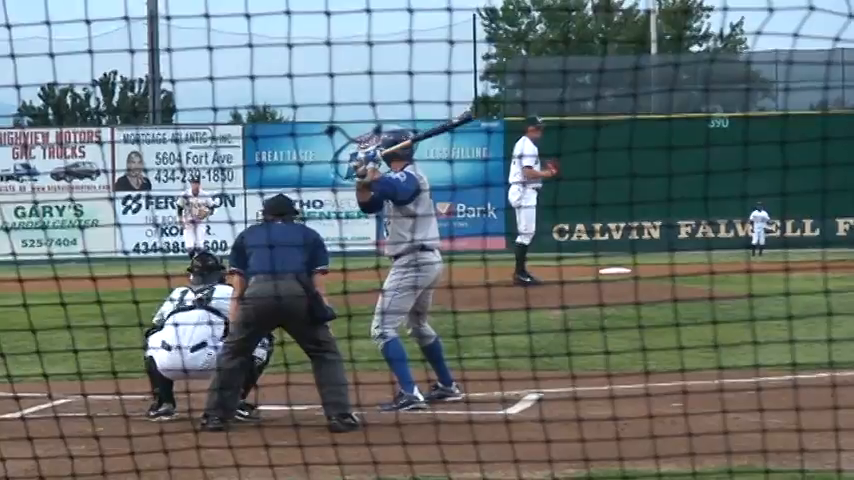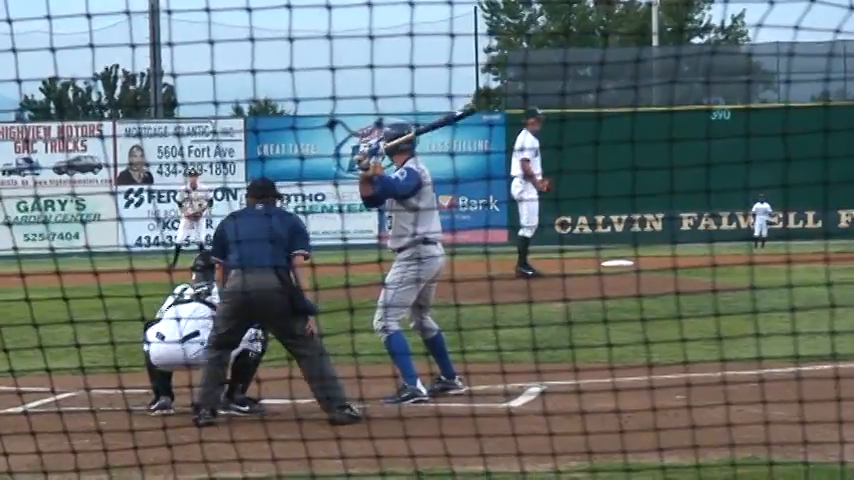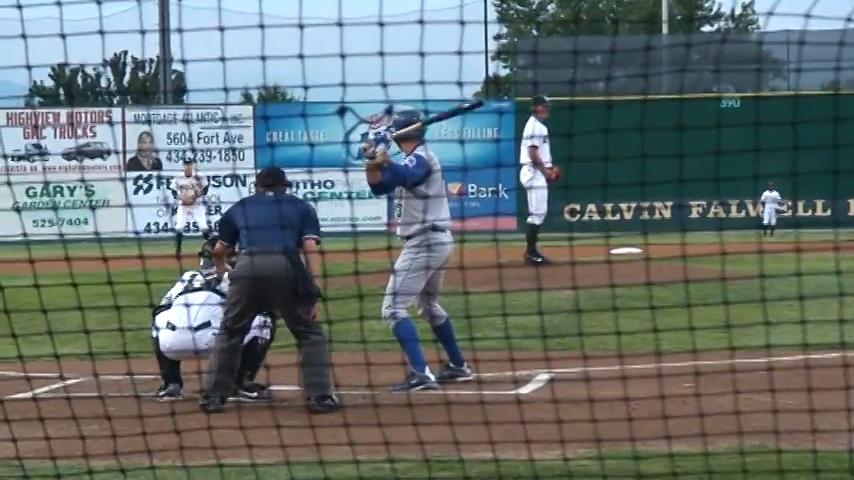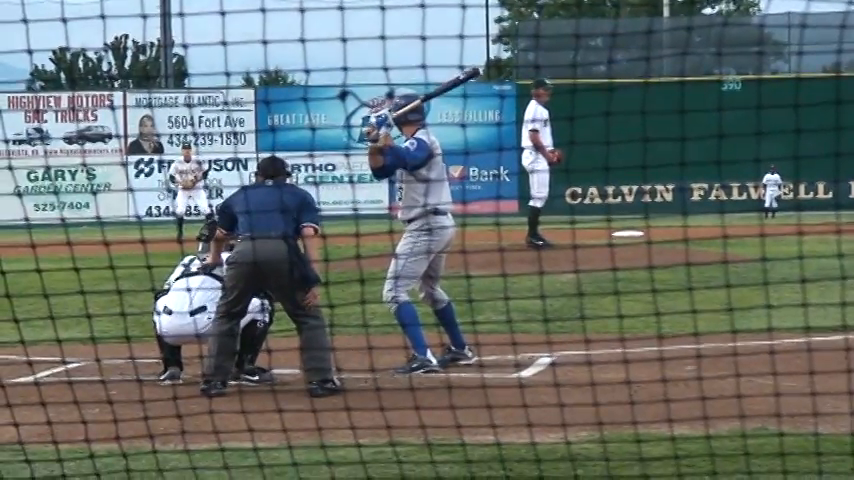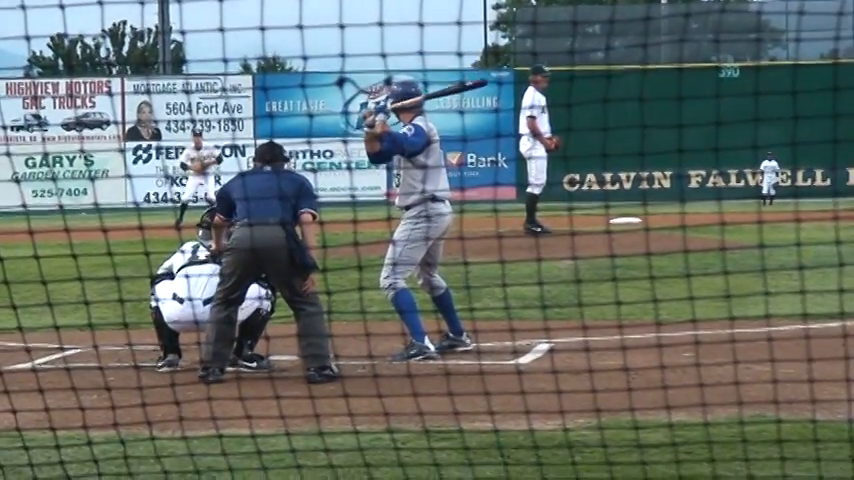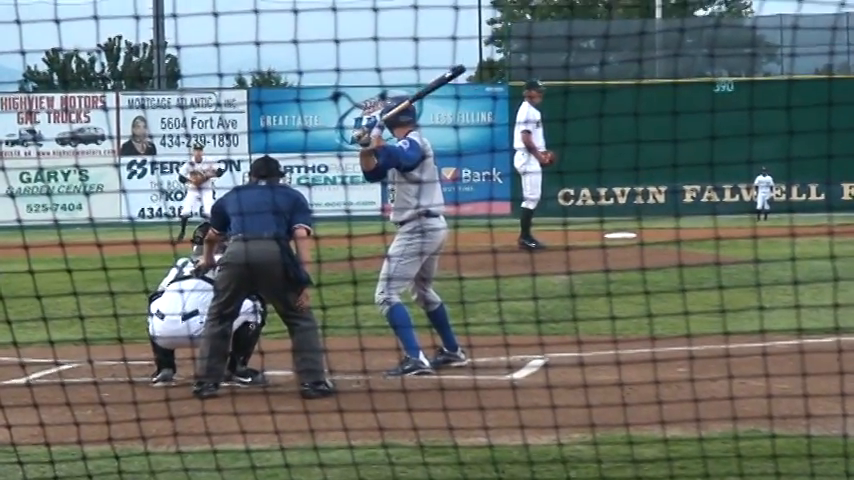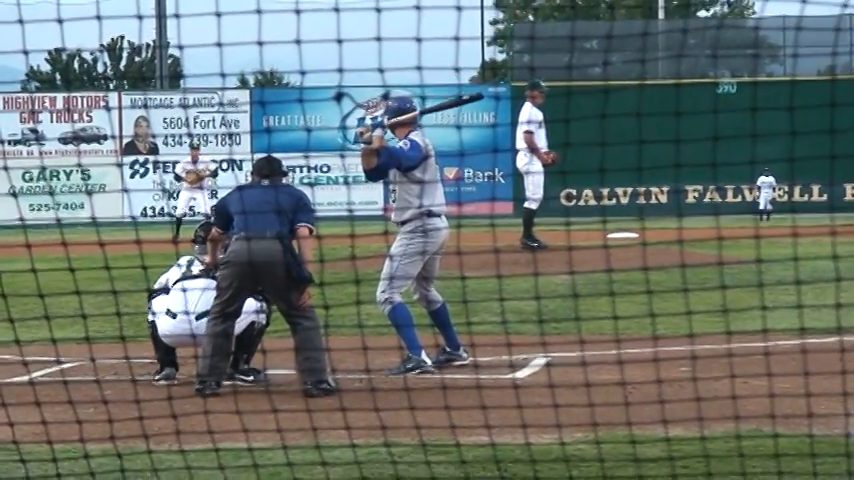
dt=0.4s
person 1, frame 1
left shoulder: (410, 177)
right shoulder: (400, 179)
left elbow: (389, 189)
right elbow: (368, 205)
left wrist: (372, 167)
right wrist: (362, 179)
left hip: (412, 263)
right hip: (425, 261)
left knee: (382, 328)
right knee: (419, 325)
left ankle: (409, 394)
right ankle: (448, 386)
person 1, frame 2
left shoulder: (411, 171)
right shoulder: (405, 173)
left elbow: (390, 189)
right elbow: (371, 199)
left wrist: (374, 163)
right wrist: (365, 173)
left hip: (415, 256)
right hip: (428, 254)
left knee: (385, 321)
right knee: (421, 318)
left ankle: (413, 387)
right ankle: (450, 379)
person 1, frame 3
left shoulder: (421, 158)
right shoulder: (414, 160)
left elbow: (401, 177)
right elbow: (379, 186)
left wrist: (382, 152)
right wrist: (372, 160)
left hip: (424, 243)
right hip: (437, 241)
left knee: (393, 308)
right knee: (429, 305)
left ankle: (421, 374)
right ankle: (459, 366)
person 1, frame 4
left shoulder: (422, 141)
right shoulder: (413, 144)
left elbow: (402, 160)
right elbow: (380, 170)
left wrist: (383, 134)
right wrist: (374, 143)
left hip: (425, 227)
right hip: (438, 225)
left knee: (394, 292)
right knee: (430, 288)
left ankle: (423, 357)
right ankle: (460, 349)
person 1, frame 5
left shoulder: (420, 128)
right shoulder: (410, 131)
left elbow: (399, 145)
right elbow: (377, 155)
left wrist: (381, 122)
right wrist: (370, 129)
left hip: (423, 214)
right hip: (435, 212)
left knee: (391, 279)
right knee: (429, 275)
left ankle: (420, 344)
right ankle: (458, 336)
person 1, frame 6
left shoulder: (413, 143)
right shoulder: (405, 146)
left elbow: (393, 158)
right elbow: (372, 173)
left wrist: (375, 136)
right wrist: (365, 146)
left hip: (417, 228)
right hip: (430, 227)
left knee: (386, 294)
right knee: (423, 290)
left ankle: (415, 358)
right ankle: (453, 350)
person 1, frame 7
left shoulder: (415, 143)
right shoulder: (406, 146)
left elbow: (392, 160)
right elbow: (372, 172)
left wrist: (378, 137)
right wrist: (367, 145)
left hip: (419, 229)
right hip: (431, 227)
left knee: (387, 293)
right knee: (425, 290)
left ankle: (417, 357)
right ankle: (455, 350)
person 2, frame 1
left shoulder: (246, 236)
right shoulder: (310, 235)
left elbow: (238, 288)
right elbow: (317, 285)
left wrist: (234, 329)
right wrist: (323, 316)
left hip: (257, 294)
right hip: (298, 294)
left knee: (232, 353)
right knee: (326, 353)
left ankle: (215, 415)
right ankle: (340, 415)
person 2, frame 2
left shoulder: (229, 222)
right shoulder: (290, 220)
left elbow: (221, 269)
right elbow: (298, 266)
left wrist: (226, 302)
right wrist: (307, 309)
left hip: (237, 289)
right hip: (276, 288)
left knee: (218, 348)
right knee: (309, 348)
left ankle: (205, 410)
right ankle: (338, 408)
person 2, frame 3
left shoulder: (238, 208)
right shoulder: (301, 206)
left elbow: (219, 251)
right elbow: (310, 249)
left wrist: (221, 268)
right wrist: (312, 291)
left hip: (246, 270)
right hip: (286, 269)
left knee: (230, 333)
right knee: (310, 333)
left ankle: (214, 396)
right ankle: (319, 397)
person 2, frame 4
left shoulder: (239, 196)
right shoulder: (300, 195)
left elbow: (220, 235)
right elbow: (309, 235)
left wrist: (214, 258)
right wrist: (312, 280)
left hip: (244, 254)
right hip: (283, 254)
left knee: (226, 316)
right knee: (309, 316)
left ankle: (214, 380)
right ankle: (321, 380)
person 2, frame 5
left shoulder: (236, 182)
right shoulder: (297, 181)
left elbow: (219, 222)
right elbow: (306, 221)
left wrist: (218, 245)
right wrist: (310, 265)
left hip: (241, 239)
right hip: (280, 239)
left knee: (224, 302)
right knee: (307, 302)
left ankle: (211, 367)
right ankle: (319, 367)
person 2, frame 6
left shoulder: (231, 197)
right shoulder: (292, 196)
left elbow: (212, 237)
right elbow: (301, 236)
left wrist: (207, 260)
right wrist: (304, 281)
left hip: (236, 254)
right hip: (274, 254)
left knee: (218, 318)
right knee: (301, 318)
left ankle: (206, 382)
right ankle: (314, 382)
person 2, frame 7
left shoulder: (234, 196)
right shoulder: (295, 195)
left elbow: (215, 236)
right elbow: (303, 235)
left wrist: (212, 258)
right wrist: (305, 280)
left hip: (238, 252)
right hip: (277, 252)
left knee: (220, 316)
right knee: (303, 316)
left ankle: (208, 380)
right ankle: (315, 380)
person 3, frame 1
left shoulder: (523, 144)
right shoulder: (528, 146)
right elbow: (528, 173)
left wrist: (543, 171)
right wrist: (547, 174)
left hip: (522, 191)
right hip: (525, 192)
left knee: (526, 232)
right knee: (526, 232)
left ankle: (521, 271)
right ankle: (519, 273)
person 3, frame 2
left shoulder: (527, 137)
right shoulder: (528, 138)
right elbow: (525, 167)
left wrist: (539, 182)
right wrist: (538, 184)
left hip: (526, 185)
right hip: (526, 185)
left knee: (529, 225)
right knee: (529, 225)
left ankle: (523, 264)
right ankle: (521, 266)
person 3, frame 3
left shoulder: (537, 125)
right shoulder: (535, 125)
right elbow: (533, 154)
left wrist: (548, 169)
right wrist: (546, 171)
left hip: (537, 173)
right hip: (535, 173)
left knee: (538, 213)
right knee: (537, 213)
left ankle: (532, 251)
right ankle: (530, 253)
person 3, frame 4
left shoulder: (540, 108)
right shoulder: (535, 108)
right elbow: (534, 137)
left wrist: (550, 151)
right wrist: (547, 155)
left hip: (539, 156)
right hip: (537, 156)
left knee: (540, 196)
right knee: (539, 196)
left ankle: (534, 234)
right ankle: (531, 236)
person 3, frame 5
left shoulder: (538, 95)
right shoulder: (532, 95)
right elbow: (531, 124)
left wrist: (548, 138)
right wrist: (545, 142)
left hip: (537, 143)
right hip: (534, 143)
left knee: (538, 183)
right knee: (536, 183)
left ankle: (531, 221)
right ankle: (529, 222)
person 3, frame 6
left shoulder: (532, 110)
right shoulder: (527, 110)
right elbow: (526, 139)
left wrist: (542, 153)
right wrist: (540, 157)
left hip: (531, 158)
right hip: (529, 158)
left knee: (532, 198)
right knee: (532, 197)
left ankle: (526, 236)
right ankle: (524, 237)
person 3, frame 7
left shoulder: (534, 111)
right shoulder: (530, 111)
right elbow: (528, 139)
left wrist: (544, 153)
right wrist: (541, 156)
left hip: (532, 158)
right hip: (531, 158)
left knee: (534, 197)
right knee: (534, 197)
left ankle: (528, 236)
right ankle: (527, 237)
person 4, frame 1
left shoulder: (177, 293)
right shoulder: (228, 292)
left elbow: (157, 323)
left hip: (167, 364)
right hip: (207, 361)
left knee: (153, 338)
right knee: (262, 342)
left ankle: (163, 404)
person 4, frame 2
left shoulder: (179, 290)
left elbow: (159, 320)
left hip: (161, 354)
right hip: (199, 349)
left knee: (151, 331)
right knee: (255, 334)
left ankle: (162, 397)
right ankle: (234, 399)
person 4, frame 3
left shoulder: (186, 277)
left elbow: (164, 306)
left hip: (171, 344)
right hip: (210, 340)
left knee: (160, 316)
right knee: (264, 321)
left ankle: (170, 384)
right ankle: (244, 385)
person 4, frame 4
left shoulder: (186, 261)
left elbow: (166, 291)
left hip: (168, 328)
right hip: (206, 325)
left knee: (162, 300)
right knee: (262, 304)
left ankle: (171, 368)
right ankle: (244, 369)
person 4, frame 5
left shoulder: (186, 247)
left elbow: (159, 276)
left hip: (175, 317)
left knee: (158, 289)
right knee: (265, 293)
left ankle: (170, 355)
right ankle: (243, 355)
person 4, frame 6
left shoulder: (180, 264)
left elbow: (160, 294)
left hip: (161, 333)
right hip: (199, 331)
left knee: (156, 301)
right knee: (254, 306)
left ankle: (164, 370)
right ankle: (237, 370)
person 4, frame 7
left shoulder: (181, 262)
left elbow: (157, 290)
left hip: (169, 332)
left knee: (156, 301)
right knee: (260, 306)
left ankle: (166, 368)
right ankle: (239, 368)
